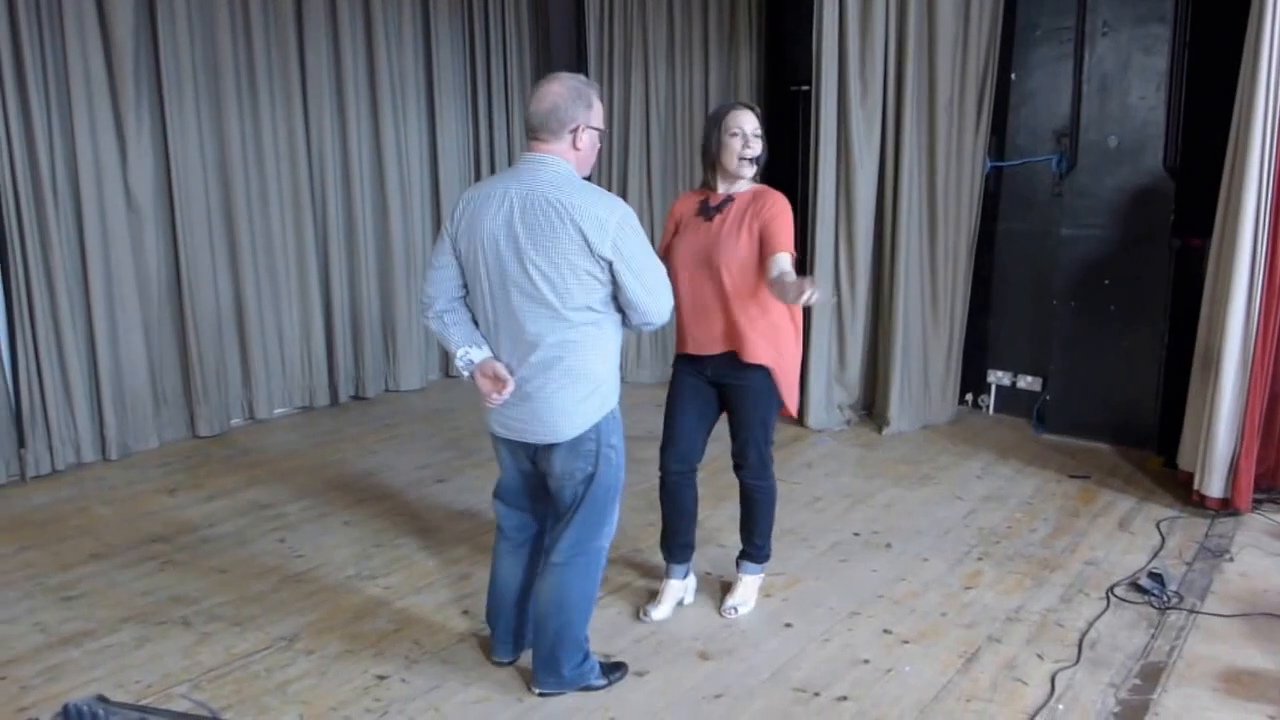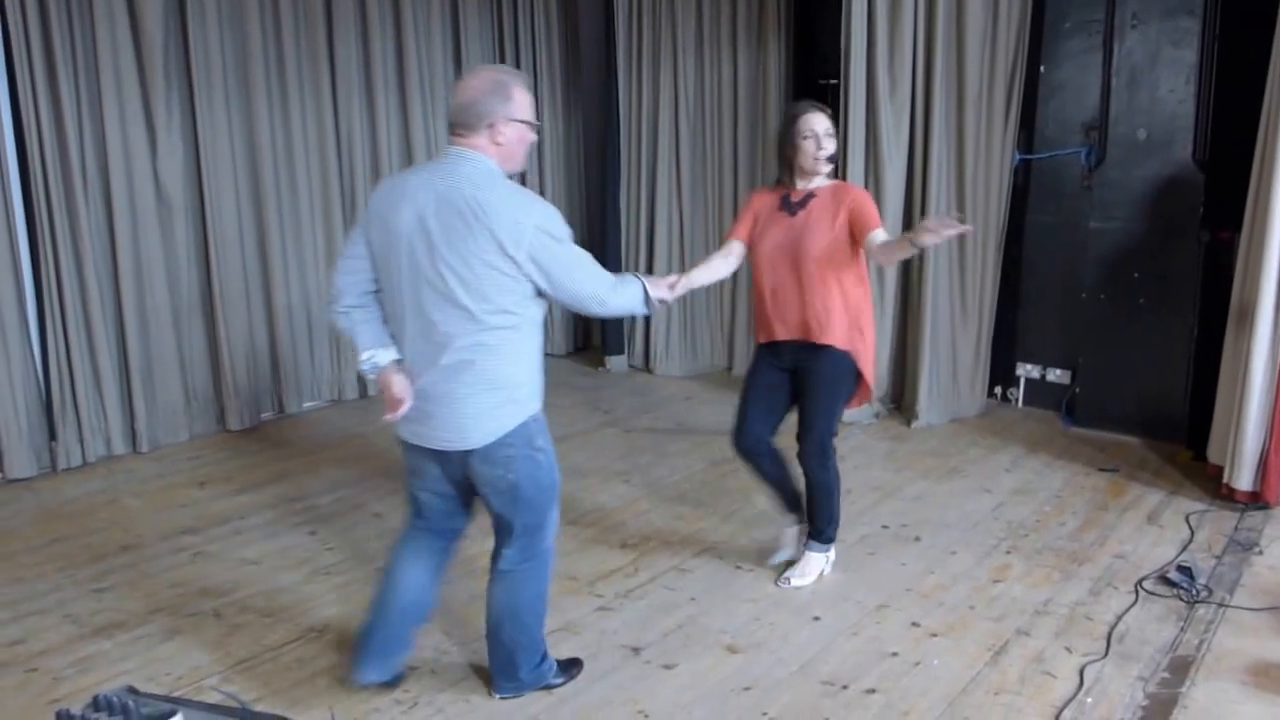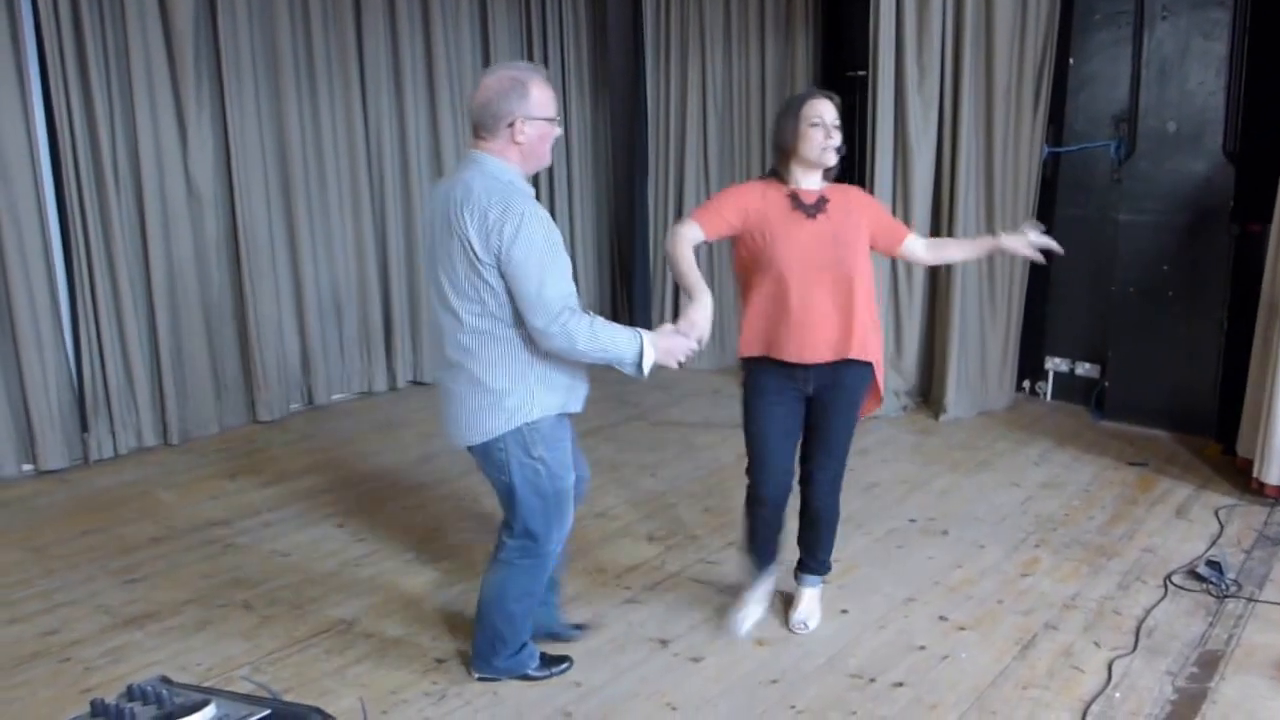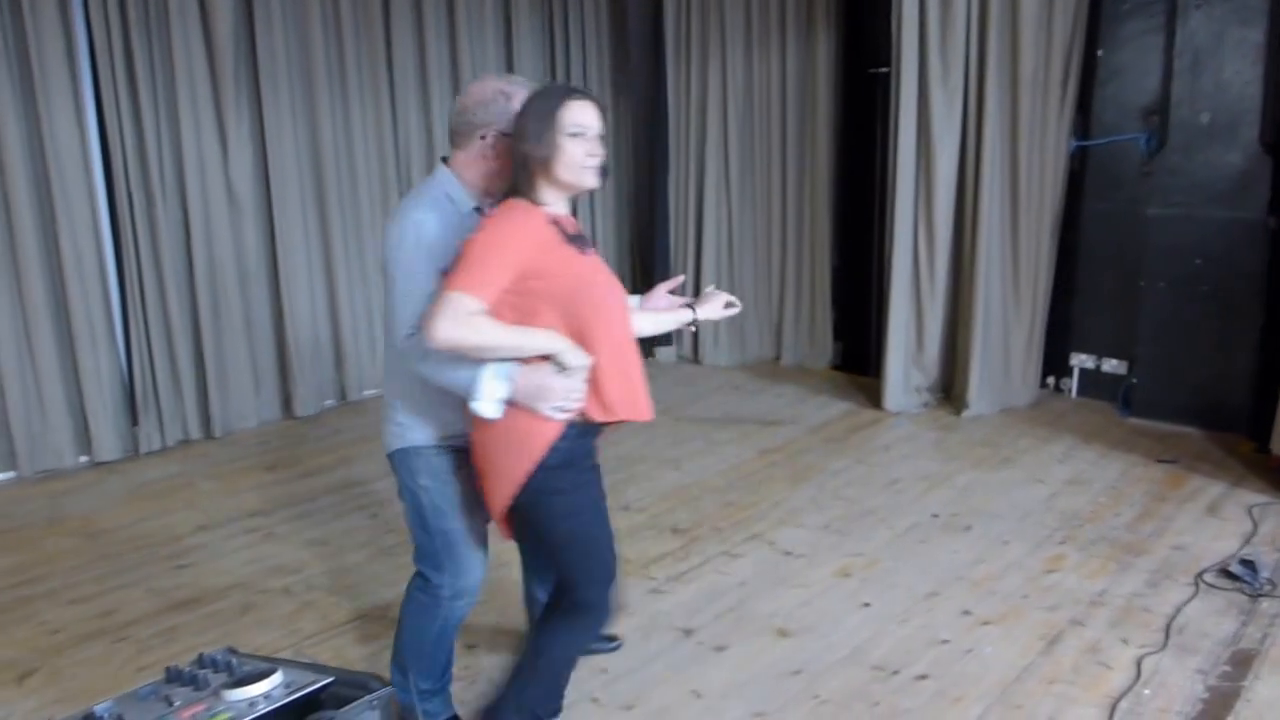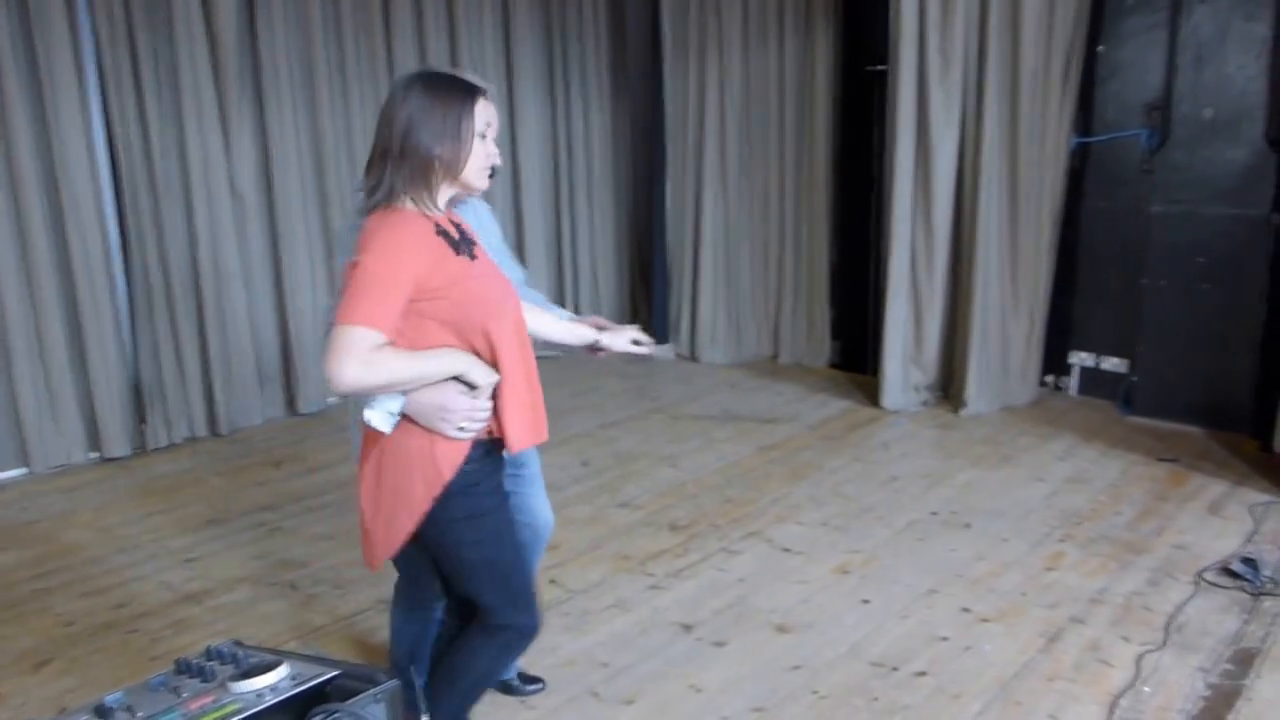
dt=1s
person 1, frame 1
left shoulder: (473, 203)
right shoulder: (601, 211)
left elbow: (439, 302)
right elbow: (655, 308)
left wrist: (478, 359)
right wrist: (608, 317)
left hip: (508, 409)
right hip: (579, 411)
left knee: (518, 523)
right knee: (579, 538)
left ankle: (506, 637)
right ankle: (560, 666)
person 1, frame 2
left shoulder: (390, 196)
right shoulder: (522, 213)
left elbow: (349, 297)
right elbow: (590, 292)
left wrist: (386, 365)
right wrist: (646, 290)
left hip: (420, 415)
right hip: (498, 416)
left knee: (429, 531)
right knee: (525, 540)
left ankle: (378, 656)
right ankle: (519, 668)
person 1, frame 3
left shoulder: (449, 192)
right shoulder: (516, 214)
right elbow: (560, 327)
right wrist: (648, 346)
left hip: (479, 393)
right hip: (517, 405)
left knee: (545, 504)
right knee: (540, 528)
left ankle: (539, 613)
right ankle: (501, 651)
person 1, frame 4
right shoulder: (423, 222)
right elbow: (426, 342)
left wrist: (634, 307)
right wrist: (511, 383)
right hip: (437, 433)
right knee: (452, 574)
person 1, frame 5
left shoulder: (476, 211)
left elbow: (513, 293)
left wrist: (575, 325)
right wrist: (411, 396)
left hip: (493, 425)
left knee: (530, 529)
person 2, frame 1
left shoulder: (770, 204)
right shoulder: (685, 208)
left elbow: (776, 275)
right elbow: (662, 276)
left wrist: (794, 288)
left hip: (753, 360)
right hip: (695, 359)
left knee: (753, 467)
right knee: (675, 464)
left ankle: (752, 569)
right ankle: (678, 574)
person 2, frame 2
left shoulder: (850, 199)
right shoulder: (762, 203)
left elbow: (879, 249)
right elbow: (727, 259)
left wrist: (915, 240)
right wrist: (674, 286)
left hip: (831, 344)
right hip: (775, 344)
left knee: (815, 448)
right knee: (749, 437)
left ankle: (819, 548)
right ankle: (801, 520)
person 2, frame 3
left shoulder: (856, 204)
right shoulder: (752, 198)
left elbow: (921, 249)
right elbow: (682, 234)
left wrist: (997, 243)
right wrist: (696, 291)
left hip: (843, 363)
right hip: (772, 366)
left knee: (822, 478)
right knee: (769, 481)
left ankle: (810, 581)
right ankle: (760, 574)
person 2, frame 4
left shoulder: (567, 229)
right shoulder: (512, 226)
left elbow: (603, 321)
right elbow: (446, 329)
left wrist: (690, 313)
right wrist: (553, 345)
left hip: (564, 438)
right hip: (538, 443)
left knee: (580, 584)
right knee: (590, 599)
person 2, frame 5
left shoulder: (448, 228)
right shoulder: (393, 240)
left elbow: (507, 311)
right elbow: (346, 370)
left wrist: (594, 337)
right wrist: (457, 361)
left hip: (475, 458)
right hip: (438, 469)
left knee: (476, 610)
right knee: (511, 616)
